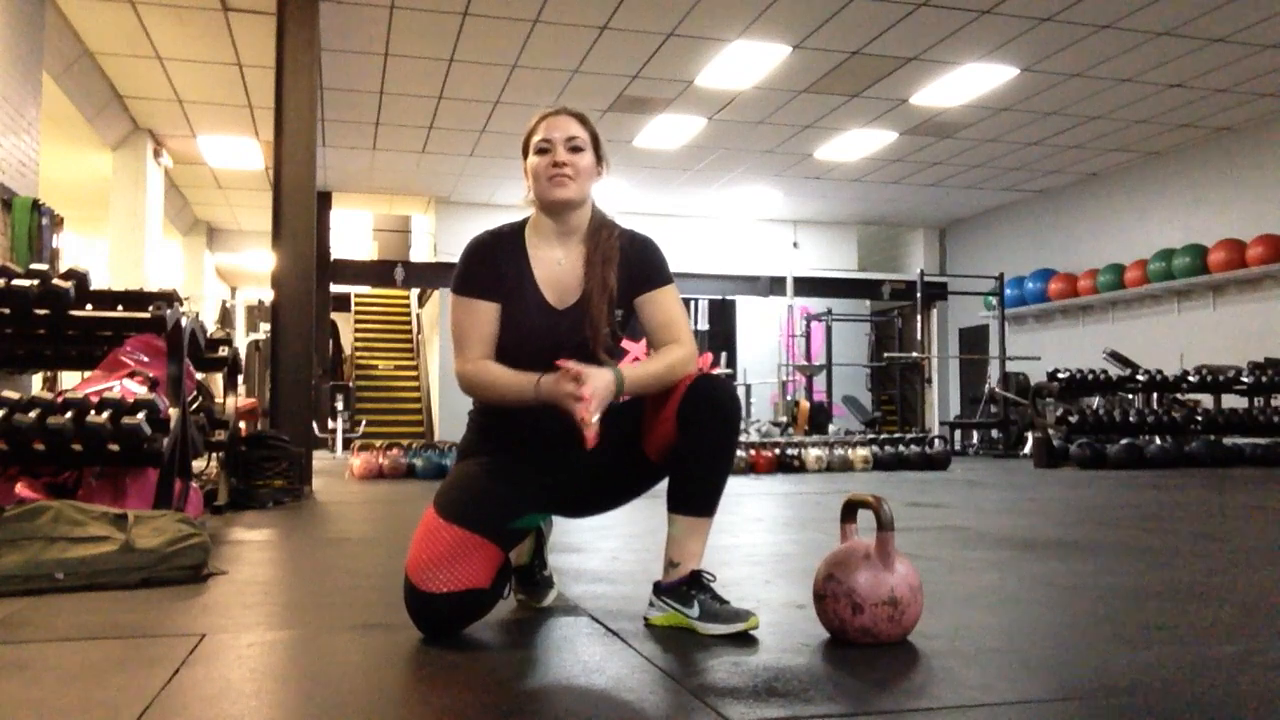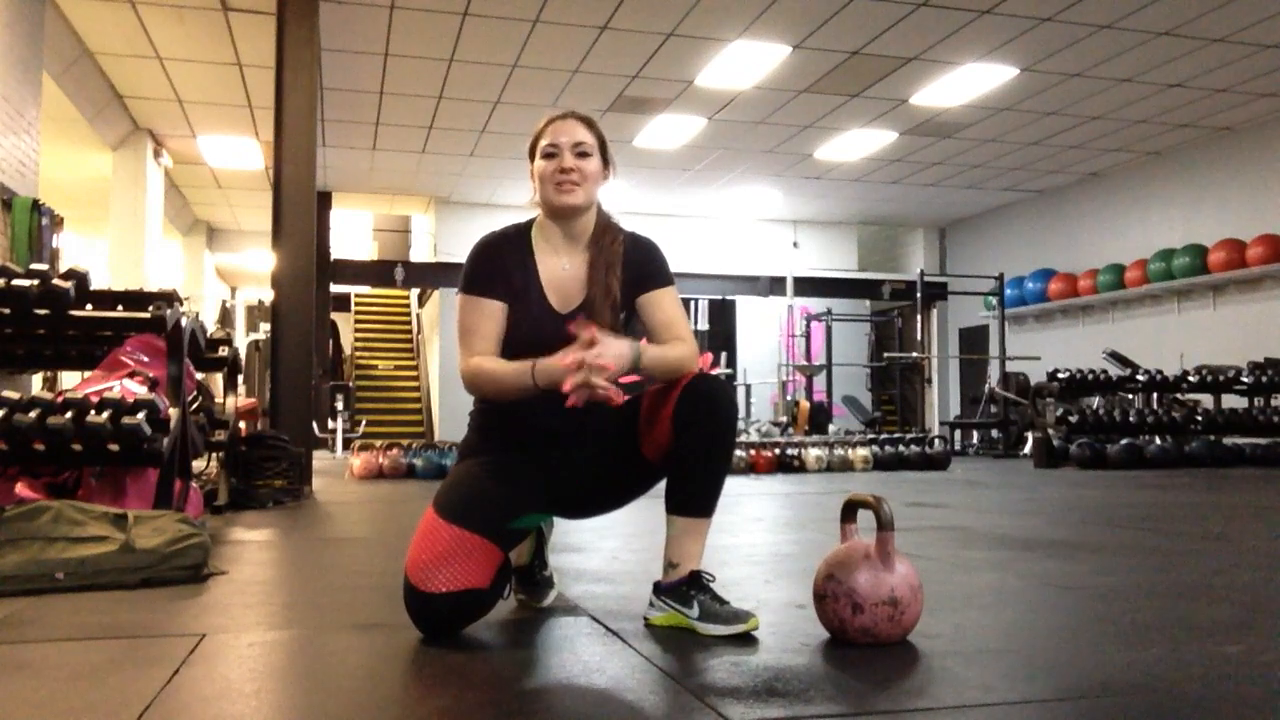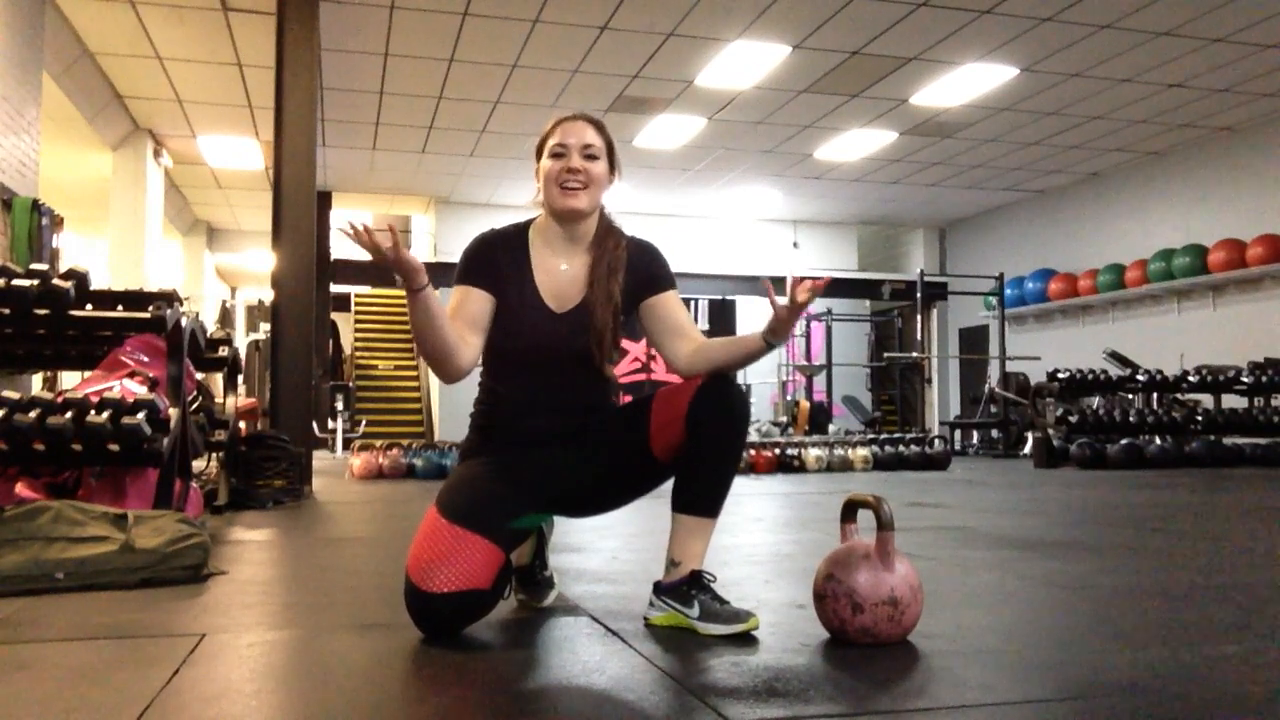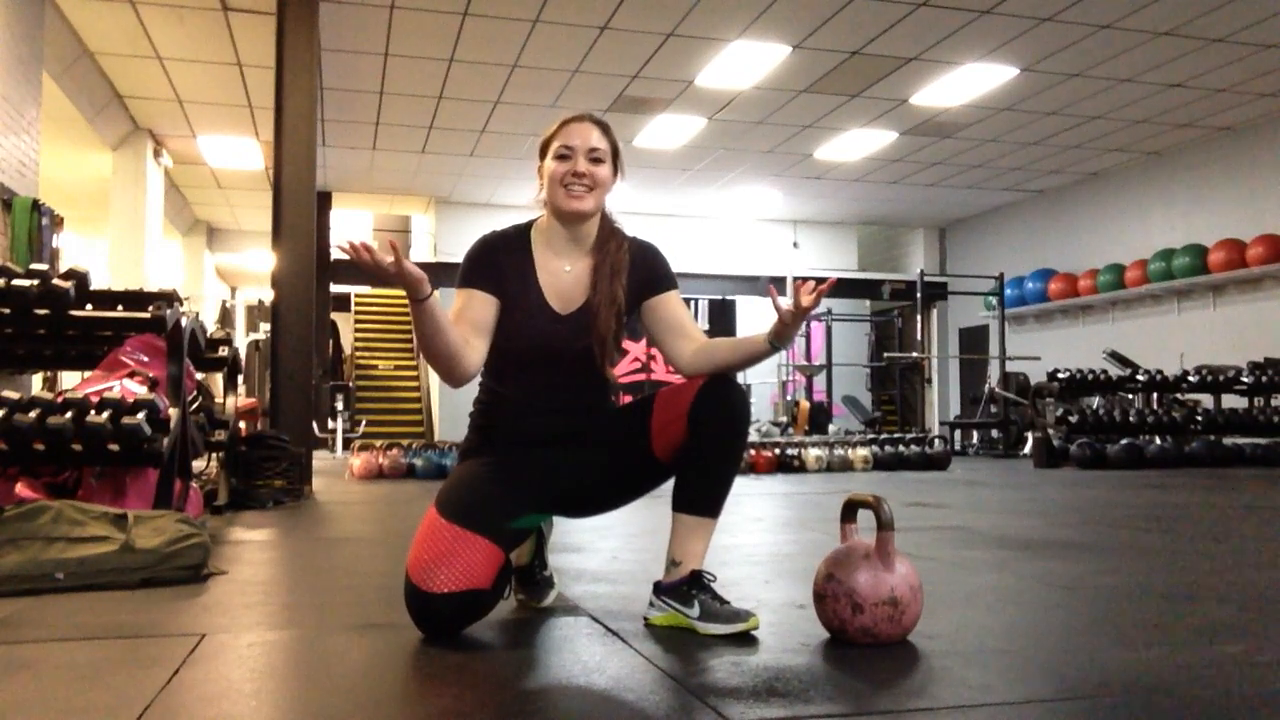
dt=0.4s
person 1, frame 1
left shoulder: (634, 252)
right shoulder: (489, 254)
left elbow: (681, 352)
right elbow: (471, 369)
left wrist: (612, 383)
right wrist: (551, 389)
left hip: (595, 444)
right hip: (506, 452)
left knee: (713, 400)
right knee: (437, 608)
left ankle: (678, 590)
right ankle: (524, 543)
person 1, frame 2
left shoulder: (638, 255)
right shoulder: (496, 254)
left elbow: (684, 354)
right elbow: (475, 370)
left wrist: (627, 354)
right wrist: (547, 371)
left hip: (596, 447)
right hip: (507, 454)
left knee: (710, 398)
right knee: (435, 607)
left ankle: (678, 590)
right ankle: (524, 542)
person 1, frame 3
left shoulder: (638, 260)
right shoulder: (494, 252)
left elbow: (689, 355)
right elbow: (453, 363)
left wrist: (771, 334)
right wrist: (415, 282)
left hip: (595, 447)
right hip: (506, 455)
left knee: (721, 400)
right knee: (438, 608)
left ankle: (679, 590)
right ankle: (524, 543)
person 1, frame 4
left shoulder: (638, 261)
right shoulder: (496, 254)
left elbow: (691, 354)
right elbow: (460, 366)
left wrist: (775, 337)
right wrist: (419, 292)
left hip: (595, 449)
right hip: (505, 456)
left knee: (722, 401)
right knee: (437, 607)
left ankle: (678, 589)
right ankle: (524, 543)
